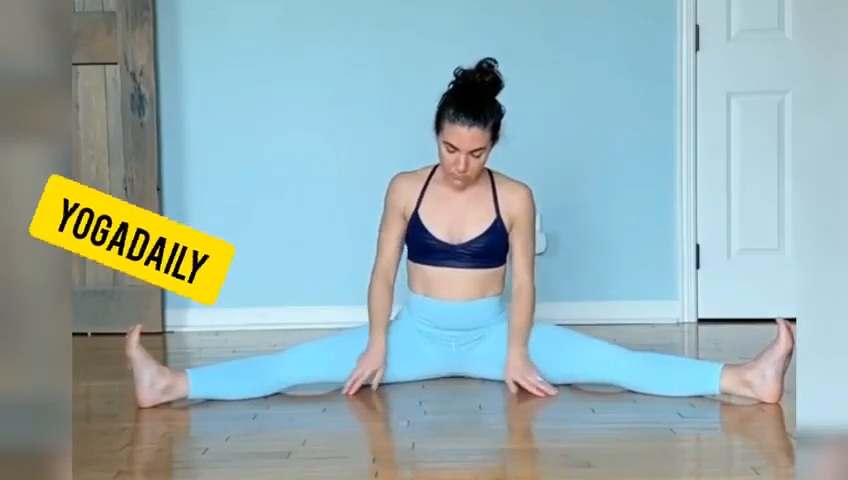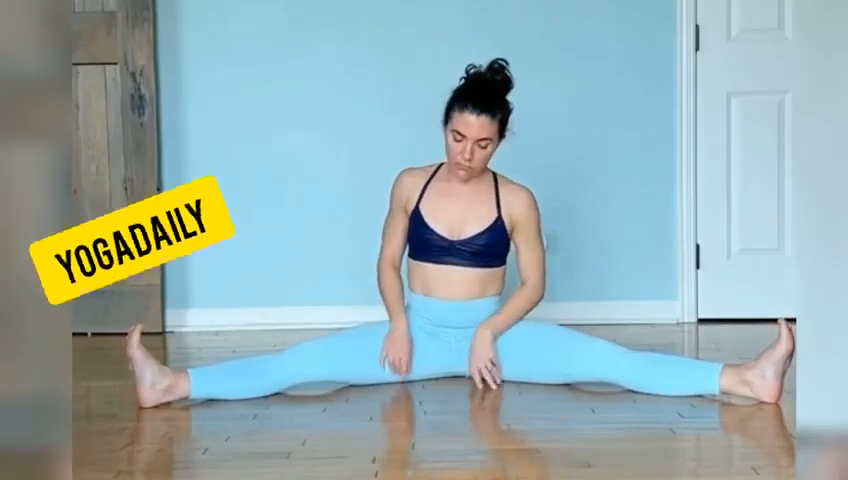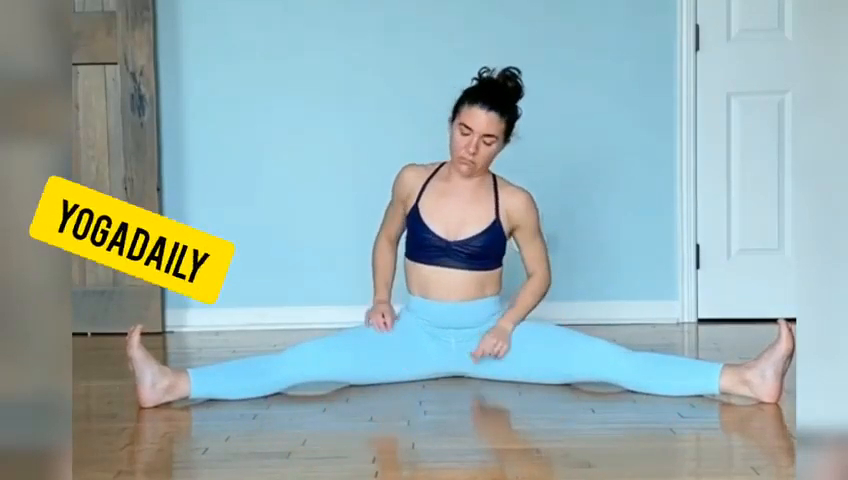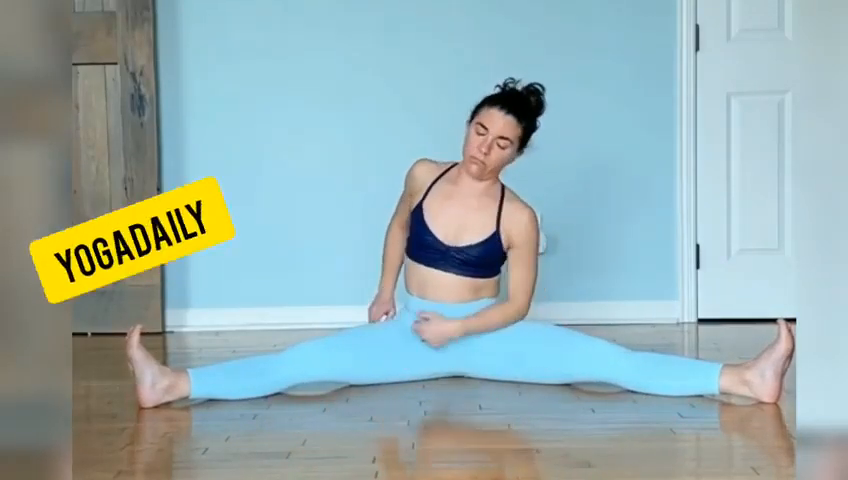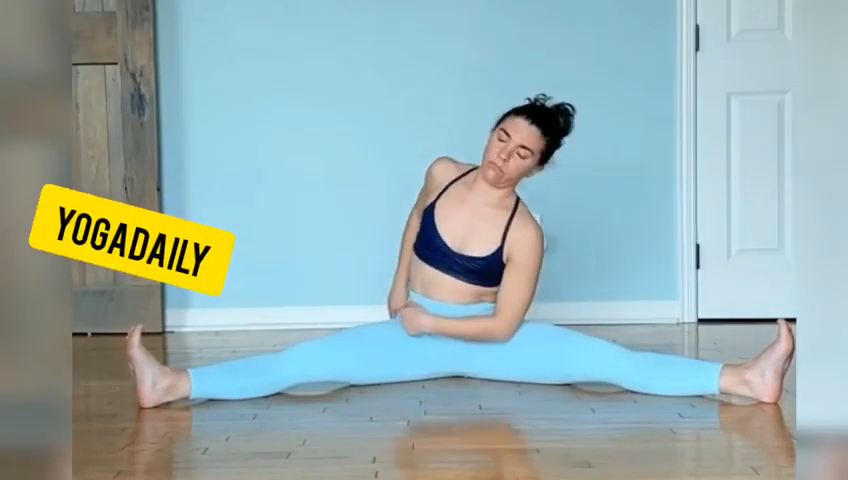
dt=0.3s
person 1, frame 1
left shoulder: (514, 196)
right shoulder: (405, 188)
left elbow: (523, 283)
right elbow: (383, 272)
left wrist: (518, 352)
right wrist: (377, 343)
left hip: (490, 334)
right hip: (418, 334)
left knee: (605, 362)
right knee: (301, 364)
left ankle: (743, 379)
right ankle: (172, 383)
person 1, frame 2
left shoulder: (516, 199)
right shoulder: (410, 183)
left elbow: (534, 283)
right elbow: (388, 262)
left wrist: (489, 333)
right wrist: (398, 325)
left hip: (493, 332)
right hip: (419, 330)
left knee: (604, 360)
right knee: (304, 362)
left ankle: (743, 379)
right ankle: (175, 383)
person 1, frame 3
left shoulder: (514, 202)
right shoulder: (412, 180)
left elbow: (540, 275)
right elbow: (385, 241)
left wrist: (509, 324)
right wrist: (380, 298)
left hip: (489, 333)
right hip: (416, 332)
left knee: (603, 360)
right knee: (302, 363)
left ankle: (742, 379)
right ankle: (175, 384)
person 1, frame 4
left shoulder: (517, 216)
right shoulder: (424, 174)
left elbow: (517, 305)
right elbow: (398, 226)
left wrist: (455, 329)
right wrist: (385, 290)
left hip: (485, 338)
right hip: (412, 330)
left knee: (602, 360)
right knee: (303, 362)
left ankle: (743, 378)
right ankle: (175, 383)
person 1, frame 5
left shoulder: (524, 232)
right shoulder: (442, 173)
left elbow: (506, 326)
left wrist: (431, 322)
right wrist: (398, 286)
left hip: (485, 340)
right hip: (416, 332)
left knee: (605, 360)
right knee: (302, 362)
left ankle: (741, 379)
right ankle: (175, 383)
